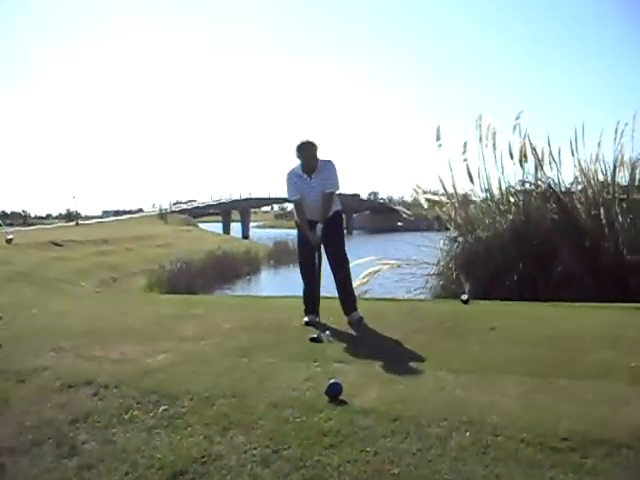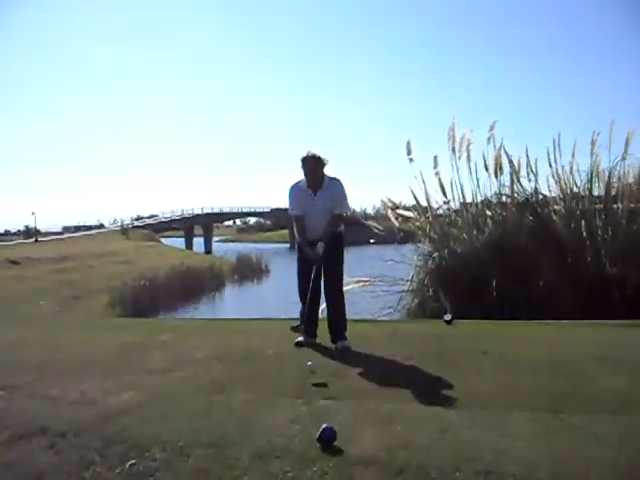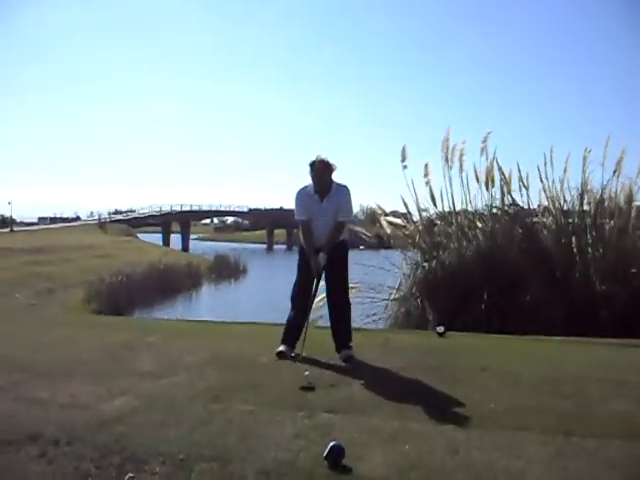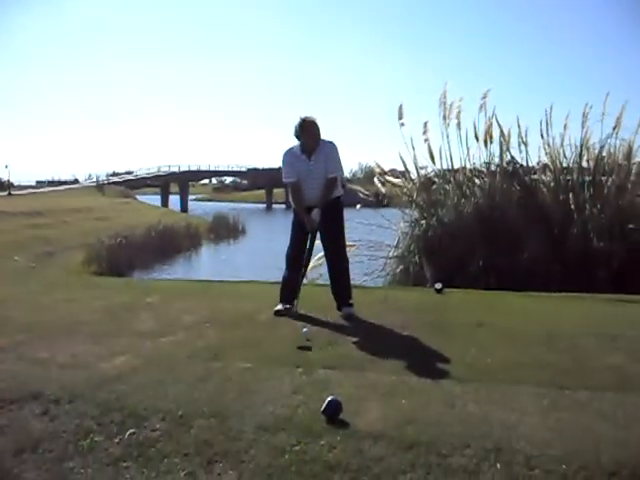
dt=1s
person 1, frame 1
left shoulder: (328, 167)
right shoulder: (293, 176)
left elbow: (329, 197)
right elbow: (297, 206)
left wrist: (321, 225)
right wrist: (309, 232)
left hip: (330, 219)
right hip: (306, 222)
left knee: (340, 264)
right knee: (307, 268)
left ankle: (351, 310)
right ankle: (310, 312)
person 1, frame 2
left shoulder: (335, 186)
right shoulder: (295, 190)
left elbow: (338, 216)
right elbow: (297, 221)
left wrist: (322, 243)
right wrist: (308, 248)
left hip: (332, 239)
right hip: (306, 241)
left knee: (333, 288)
right knee: (307, 288)
left ankle: (339, 336)
right ankle: (308, 332)
person 1, frame 3
left shoulder: (343, 192)
right shoulder: (302, 194)
left elbow: (340, 226)
right elbow: (304, 228)
left wrist: (324, 254)
right wrist: (313, 257)
left hip: (336, 247)
right hip: (309, 248)
left knee: (339, 297)
right knee: (300, 294)
left ankle: (344, 346)
right ankle: (288, 342)
person 1, frame 4
left shoulder: (329, 148)
right shoulder: (290, 156)
left elbow: (332, 181)
right elbow: (293, 189)
left wrist: (318, 210)
right wrist: (305, 217)
left hip: (330, 205)
right hip: (303, 207)
left knee: (336, 254)
right knee: (295, 253)
left ankle: (345, 303)
right ankle: (286, 301)
